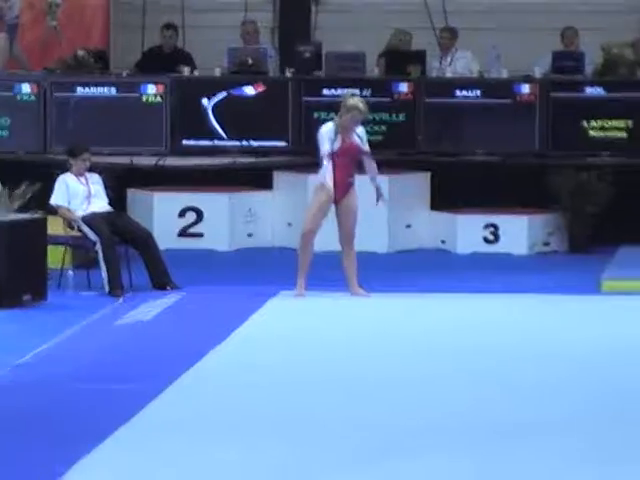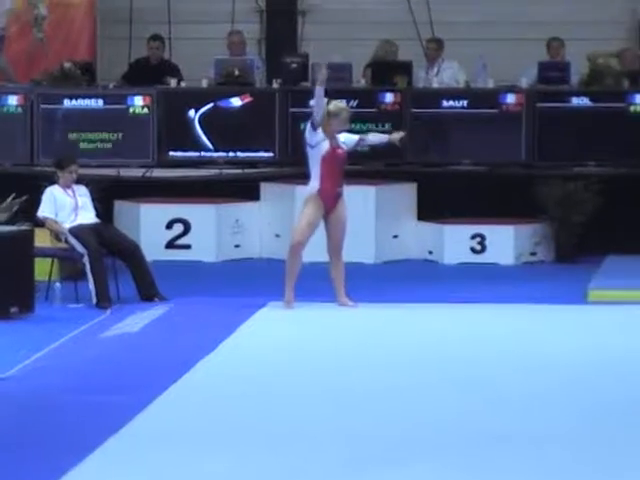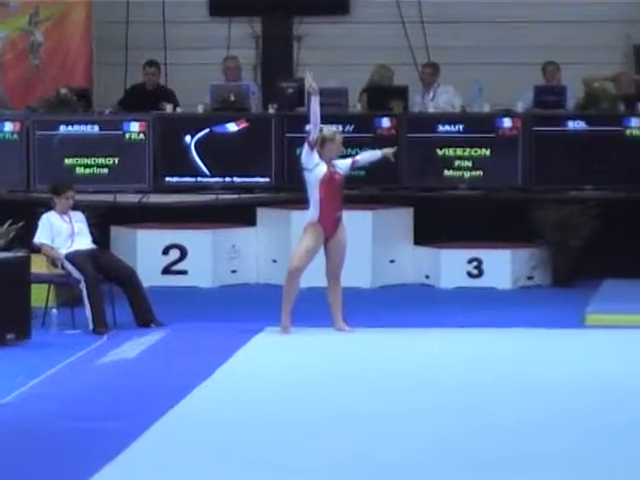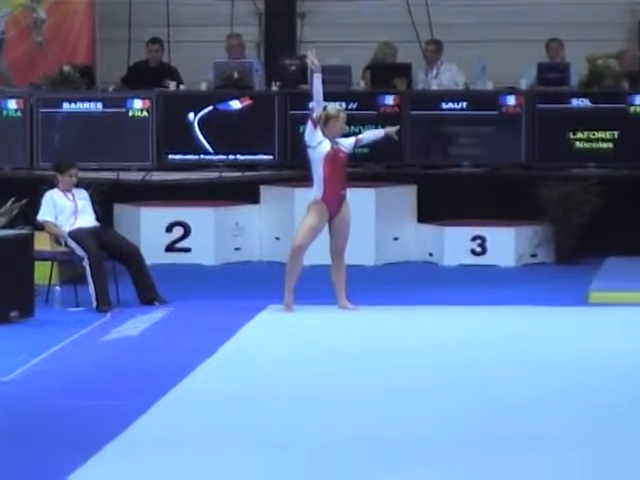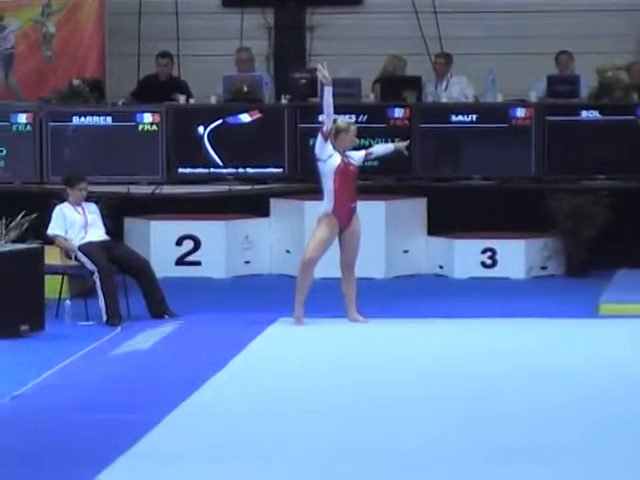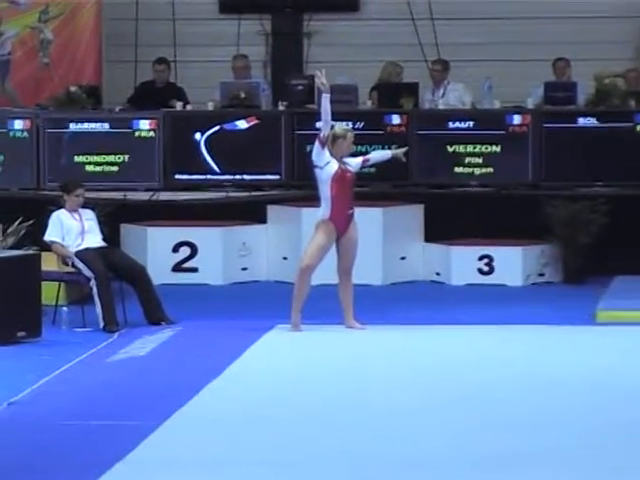
dt=0.3s
person 1, frame 1
left shoulder: (358, 131)
right shoulder: (327, 129)
left elbow: (367, 159)
right elbow: (326, 159)
left wrist: (376, 184)
right wrist: (329, 184)
left hip: (348, 190)
right hip: (327, 187)
left knee: (348, 240)
right knee: (308, 232)
left ankle: (354, 286)
right ankle: (301, 283)
person 1, frame 2
left shoulder: (342, 140)
right shoulder: (314, 136)
left elbow: (366, 138)
right elbow: (317, 112)
left wrist: (390, 137)
right wrist: (320, 86)
left hip: (336, 200)
right hip: (317, 198)
left knee: (336, 251)
right knee: (297, 242)
left ankle: (341, 295)
right ankle: (289, 293)
person 1, frame 3
left shoulder: (338, 166)
right shoulder: (311, 160)
left elbow: (362, 157)
right elbow: (314, 127)
left wrist: (383, 152)
right wrist: (314, 95)
left hip: (337, 226)
right hip: (316, 226)
left knee: (334, 275)
right knee: (295, 268)
left ankle: (338, 321)
right ankle: (285, 319)
person 1, frame 4
left shoulder: (342, 144)
right shoulder: (314, 138)
left elbow: (364, 137)
right elbow: (317, 105)
left wrist: (385, 131)
right wrist: (316, 73)
left hip: (341, 204)
right hip: (320, 204)
left knee: (338, 253)
right knee: (298, 246)
left ankle: (342, 299)
right ankle: (288, 297)
person 1, frame 5
left shoulder: (353, 157)
right shoulder: (325, 151)
left elbow: (375, 150)
right elbow: (328, 118)
left wrist: (396, 146)
right wrist: (328, 86)
left hip: (351, 217)
right hip: (331, 217)
left knee: (349, 266)
right knee: (308, 259)
left ankle: (352, 312)
right ankle: (298, 310)
person 1, frame 6
left shoulder: (350, 163)
right shoulder: (322, 158)
left elbow: (372, 157)
right elbow: (325, 125)
left wrist: (393, 153)
right wrist: (325, 93)
left hip: (348, 223)
right hip: (328, 223)
left knee: (346, 272)
right knee: (306, 266)
left ankle: (350, 319)
right ankle: (295, 317)
person 2, frame 1
left shoulder: (95, 177)
right shoulder: (64, 180)
right elbow: (61, 209)
right wrist: (78, 220)
left hip: (108, 213)
right hip: (87, 216)
left knee: (144, 235)
right knee: (106, 238)
left ankle: (162, 280)
right ankle: (114, 286)
person 2, frame 2
left shoulder: (82, 189)
right shoulder: (51, 192)
right elbow: (48, 222)
right wrist: (65, 232)
left hip: (96, 225)
right hip: (75, 229)
left knee: (131, 247)
right knee: (94, 251)
left ankle: (149, 292)
right ankle: (101, 298)
person 2, frame 3
left shoulder: (79, 215)
right shoulder: (48, 218)
right elbow: (45, 248)
left wrist: (95, 253)
right wrist: (61, 258)
left hip: (92, 251)
right hip: (71, 254)
left knee: (127, 272)
right knee: (91, 276)
left ankle: (146, 318)
right ankle: (98, 324)
person 2, frame 4
left shoulder: (82, 193)
right shoulder: (51, 196)
right elbow: (48, 225)
left wrist: (97, 227)
right wrist: (65, 236)
left hip: (96, 229)
right hip: (74, 232)
left knee: (131, 250)
right knee: (94, 254)
left ankle: (149, 295)
right ankle: (101, 301)
person 2, frame 5
left shoulder: (92, 207)
right shoulder: (61, 210)
right elbow: (58, 239)
right wrist: (75, 250)
left hip: (106, 242)
right hip: (85, 246)
left knee: (141, 264)
right knee: (104, 267)
left ankle: (159, 309)
right ankle: (112, 315)
person 2, frame 6
left shoulder: (89, 213)
right shoulder: (58, 216)
right elbow: (55, 246)
right wrist: (72, 257)
left hip: (103, 248)
right hip: (81, 252)
left knee: (138, 270)
right knee: (101, 274)
left ankle: (156, 315)
right ankle: (108, 322)
